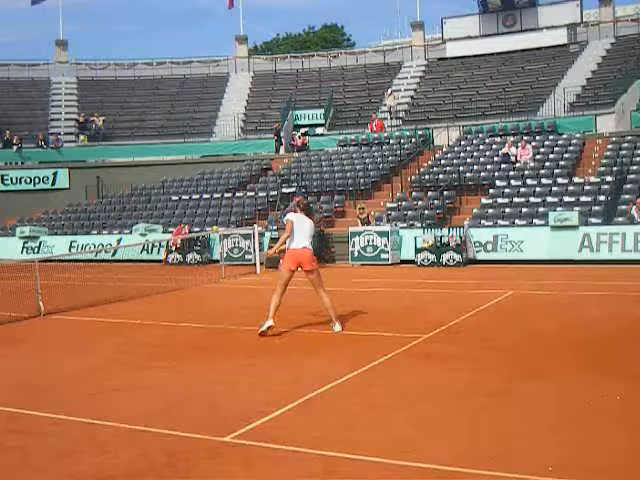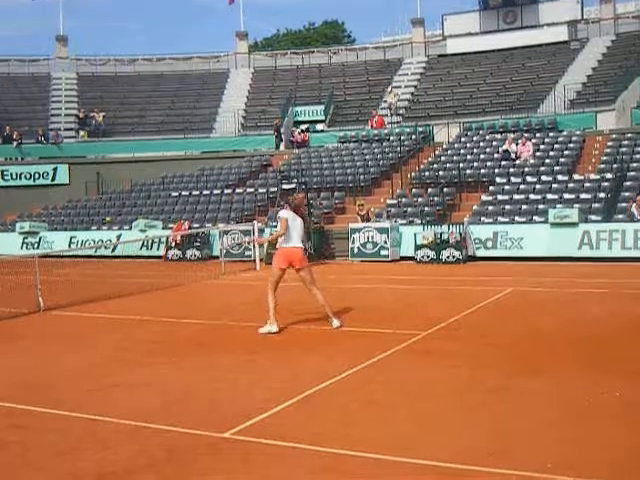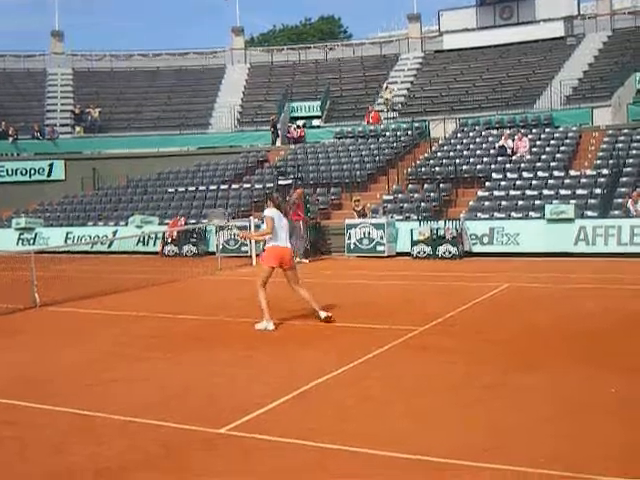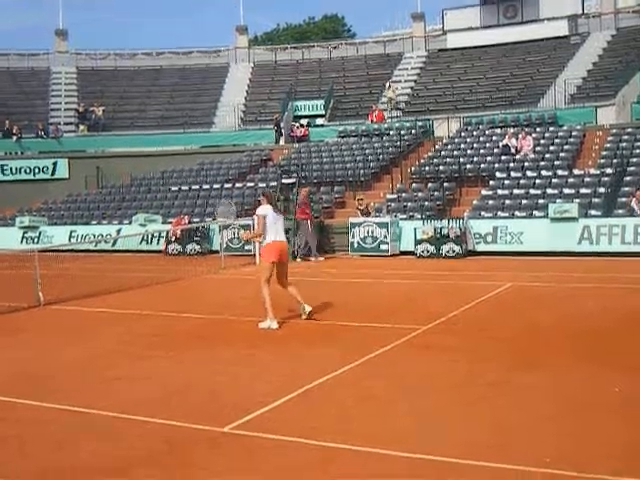
dt=0.1s
person 1, frame 1
left shoulder: (291, 216)
right shoulder: (311, 223)
left elbow: (287, 233)
left wrist: (275, 248)
left hip: (292, 254)
right hip: (307, 255)
left knee: (279, 291)
right knee: (321, 291)
left ankle: (270, 321)
right ankle: (335, 323)
person 1, frame 2
left shoulder: (283, 213)
right shoulder: (300, 220)
left elbow: (282, 231)
left wrist: (266, 239)
left hip: (283, 252)
right hip: (298, 253)
left knee: (271, 289)
right knee: (313, 288)
left ankle: (272, 323)
right ankle: (333, 319)
person 1, frame 3
left shoulder: (269, 211)
right shoulder: (284, 218)
left elbow: (269, 230)
left wrist: (251, 235)
right wrist: (253, 236)
left hip: (272, 251)
right hip: (287, 252)
left knee: (261, 286)
right knee: (297, 287)
left ankle: (267, 321)
right ankle: (321, 312)
person 1, frame 4
left shoulder: (262, 209)
right shoulder: (279, 213)
left elbow: (260, 231)
left wrist: (249, 236)
right wrist: (253, 236)
left hip: (270, 247)
right hip: (283, 246)
left knee: (264, 284)
right knee: (284, 283)
left ankle: (271, 320)
right ankle: (304, 306)
